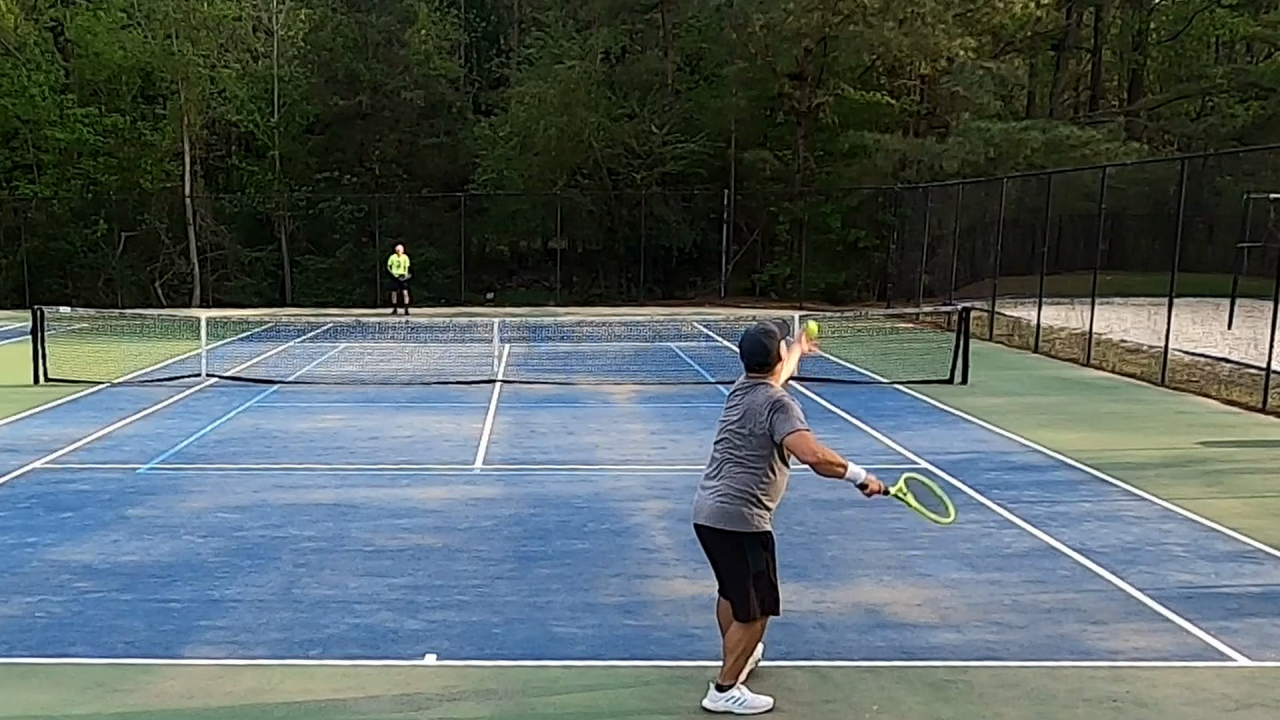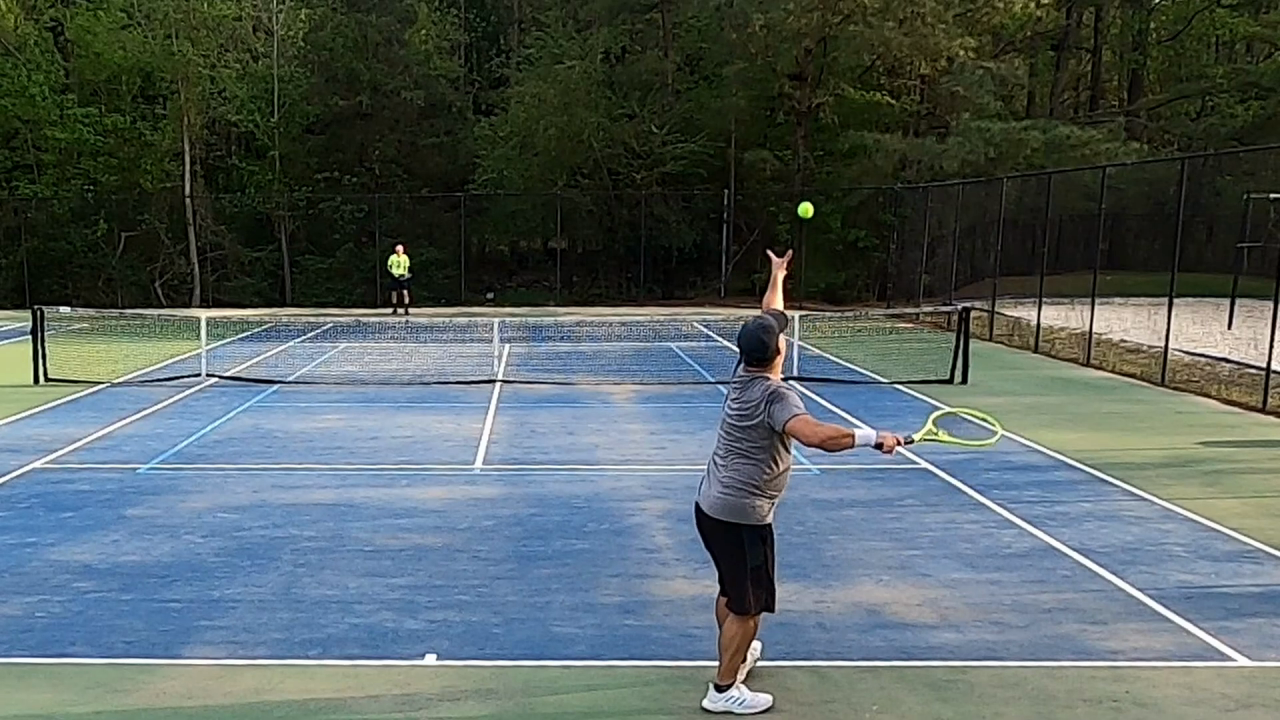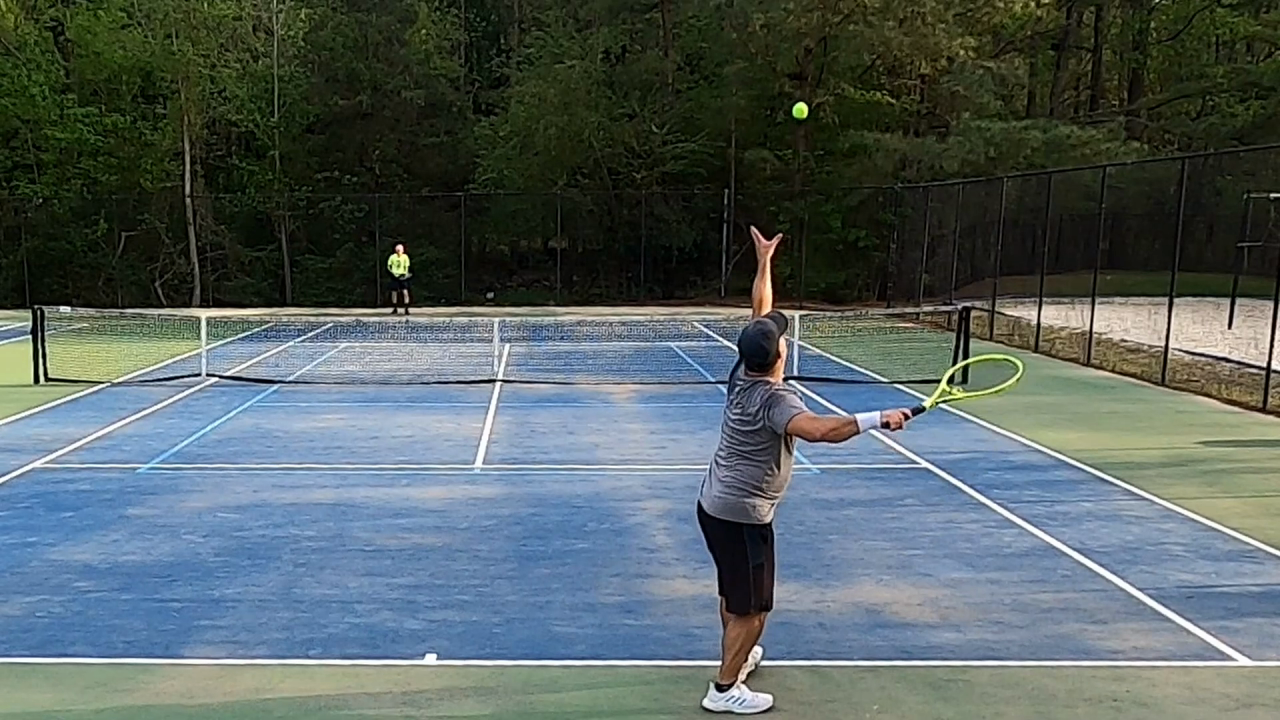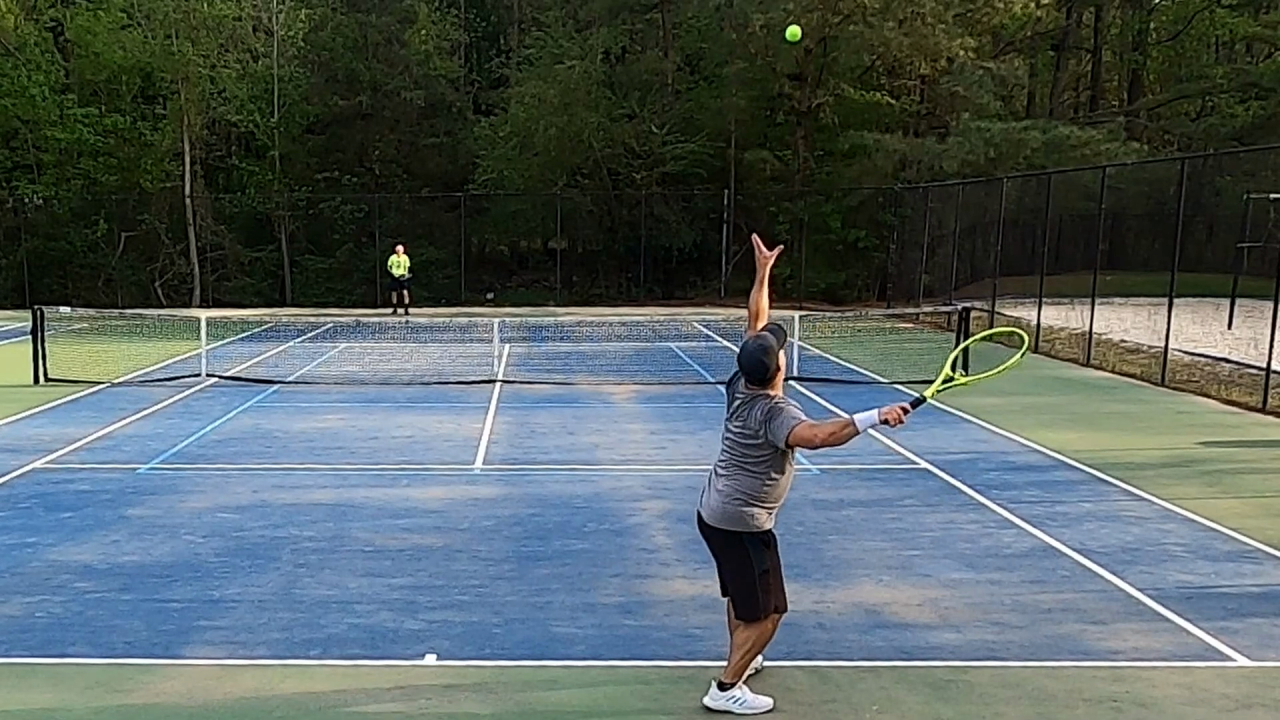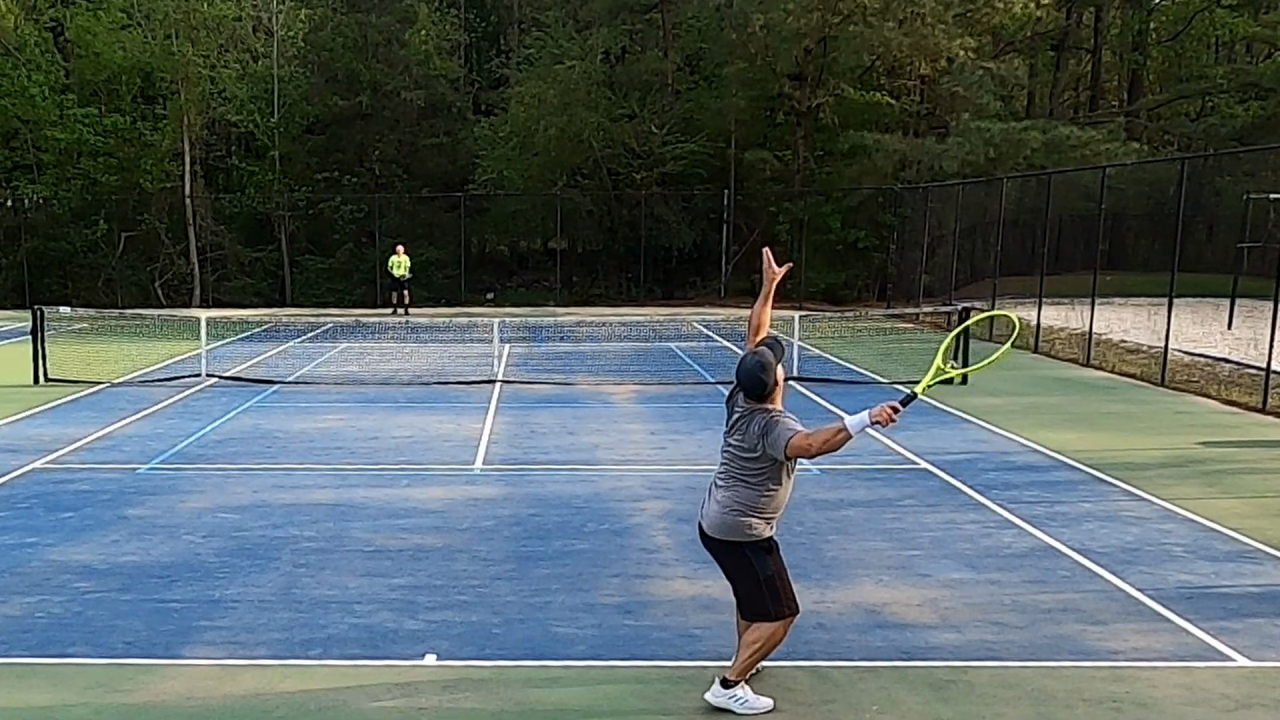
dt=1s
person 1, frame 1
left shoulder: (742, 388)
right shoulder: (777, 403)
left elbow: (774, 376)
right elbow: (814, 455)
left wrist: (799, 349)
right wrist: (859, 475)
left hip: (708, 513)
right hip: (741, 521)
left knee: (732, 594)
right knee: (754, 610)
left ankle: (737, 657)
right ankle: (725, 689)
person 1, frame 2
left shoulder: (744, 373)
right shoulder: (776, 395)
left elbow: (766, 320)
right elbow: (817, 435)
left wrist: (777, 276)
right wrist: (873, 437)
left hip: (712, 506)
right hip: (742, 515)
left knee: (731, 593)
right knee: (747, 607)
left ankle: (736, 654)
right ankle: (724, 690)
person 1, frame 3
left shoulder: (743, 373)
right shoulder: (776, 400)
left elbow: (760, 313)
right elbow: (820, 429)
left wrist: (764, 261)
right wrist: (877, 418)
left hip: (714, 505)
right hip: (742, 515)
left knee: (735, 596)
right knee: (751, 609)
left ankle: (737, 657)
right ankle: (725, 689)
person 1, frame 4
left shoulder: (741, 385)
right shoulder: (775, 412)
left elbow: (755, 324)
right elbow: (816, 435)
left wrist: (763, 271)
right wrist: (873, 417)
left hip: (714, 512)
right hip: (741, 524)
left knee: (743, 597)
right knee: (765, 613)
left ankle: (741, 659)
person 1, frame 5
left shoulder: (741, 398)
right shoulder: (773, 425)
left elbow: (755, 338)
right elbow: (810, 445)
left wrist: (769, 286)
right wrist: (865, 419)
left hip: (716, 522)
right hip: (741, 533)
left knee: (753, 597)
right knee: (778, 616)
left ankle: (744, 658)
right ankle: (729, 686)
